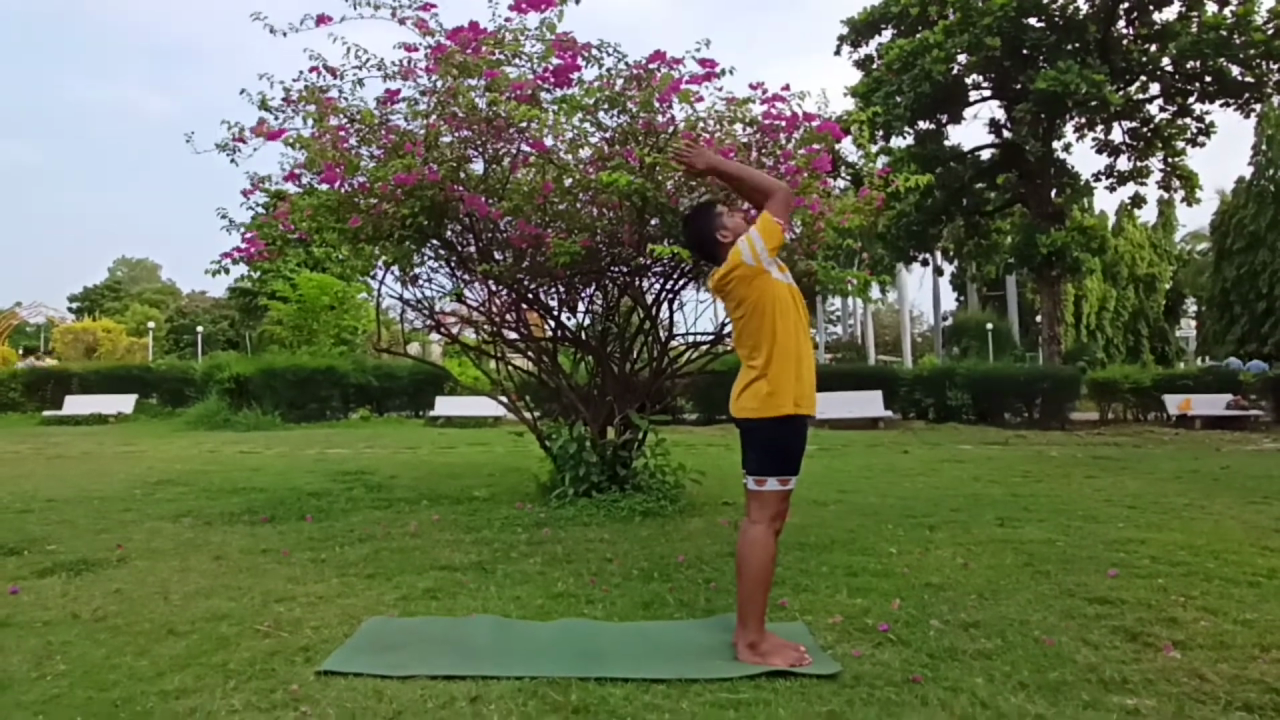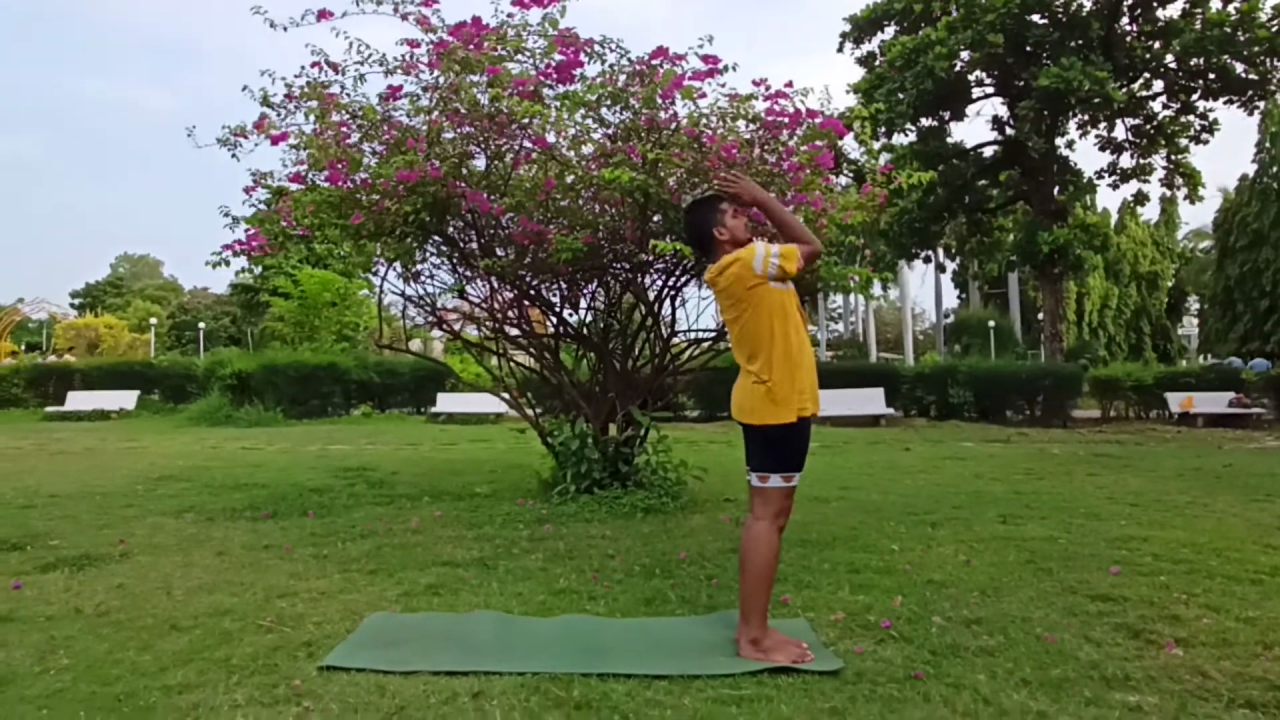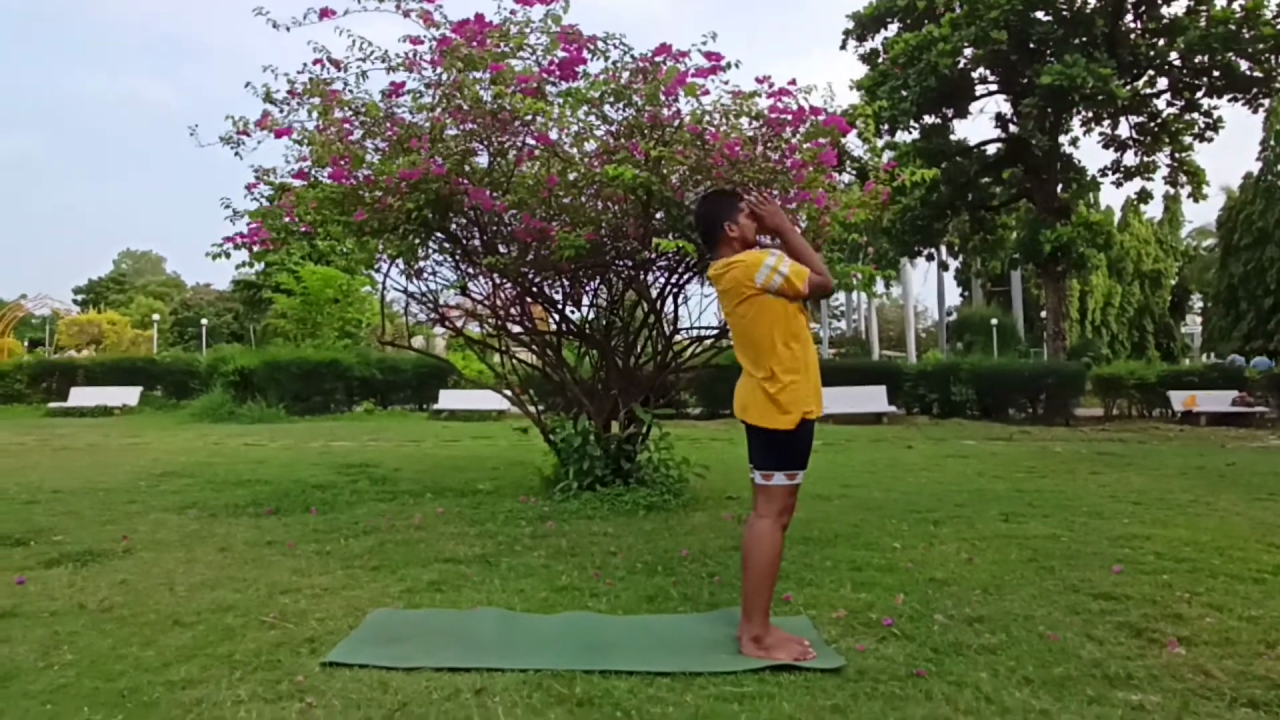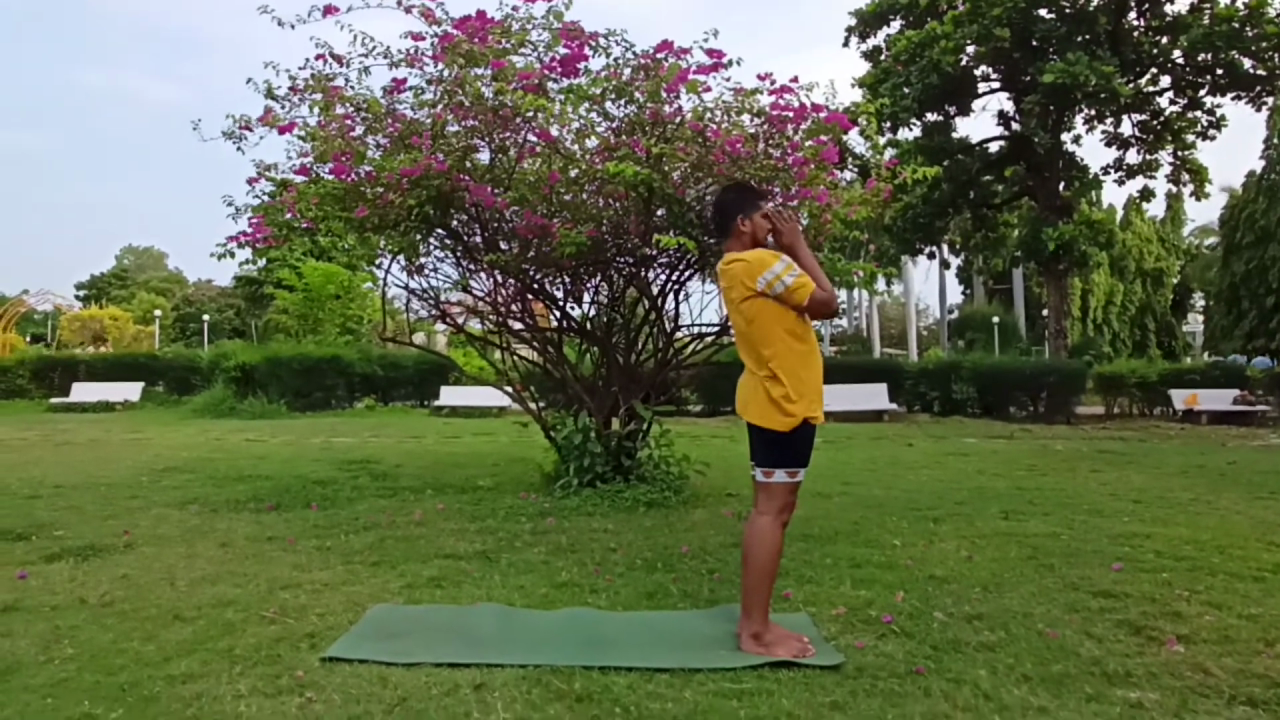
dt=0.3s
person 1, frame 1
left shoulder: (735, 267)
right shoulder: (746, 257)
left elbow: (768, 199)
right elbow: (781, 193)
left wrist: (717, 171)
right wrist: (720, 165)
left hip: (767, 400)
right hip: (776, 404)
left knee: (765, 518)
right knee: (764, 518)
left ankle: (751, 632)
right ankle: (752, 641)
person 1, frame 2
left shoulder: (730, 270)
right shoulder: (749, 261)
left elbow: (794, 246)
right elbow: (811, 247)
left wrist: (751, 203)
right wrist: (759, 197)
left hip: (769, 401)
right hip: (778, 404)
left knee: (769, 515)
right knee: (768, 515)
left ankle: (754, 627)
right ankle: (754, 637)
person 1, frame 3
left shoulder: (730, 270)
right shoulder: (757, 263)
left elbow: (799, 278)
right elbow: (824, 283)
left wrist: (777, 234)
right wrist: (785, 228)
left hip: (770, 399)
right hip: (781, 403)
left knee: (771, 512)
right knee: (771, 513)
left ankle: (755, 625)
right ankle: (756, 634)
person 1, frame 4
left shoulder: (735, 268)
right shoulder: (762, 263)
left elbow: (800, 301)
right elbow: (827, 304)
left wrist: (789, 251)
right wrist: (798, 248)
left hip: (772, 397)
right hip: (784, 402)
left knee: (772, 511)
right knee: (772, 511)
left ankle: (755, 622)
right ankle: (756, 631)
